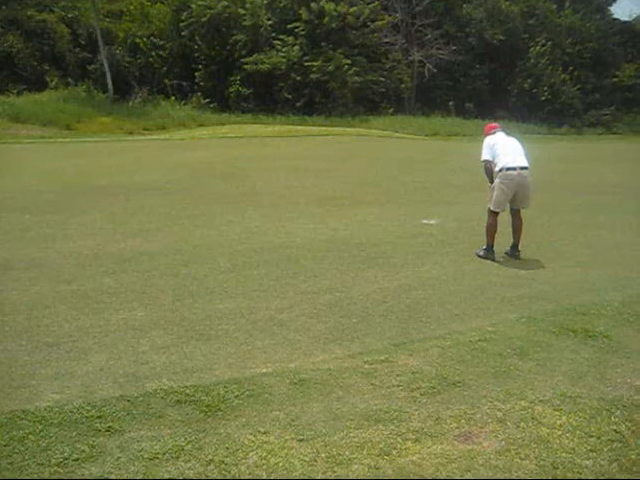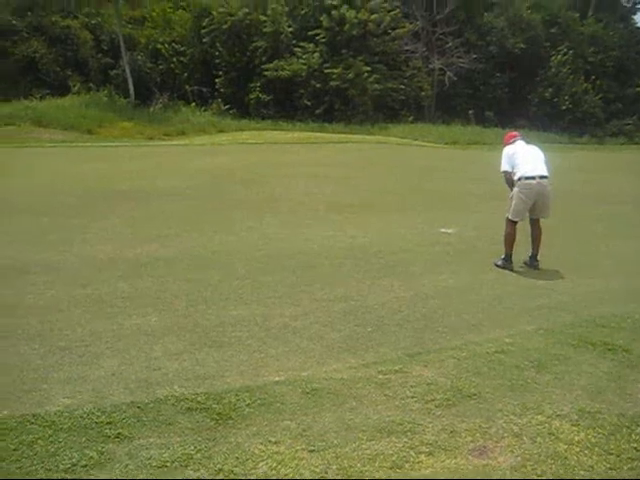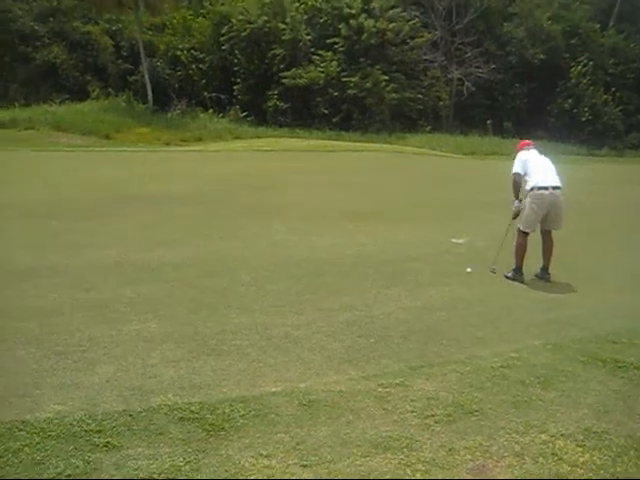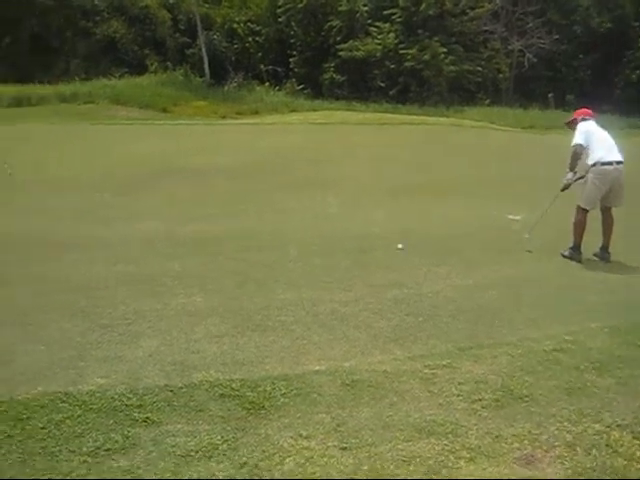
dt=0.4s
person 1, frame 1
left shoulder: (489, 139)
right shoulder: (513, 139)
left elbow: (487, 164)
left wrist: (492, 183)
left hip: (506, 175)
right hip: (524, 174)
left knee: (493, 212)
right knee: (516, 212)
left ankle: (489, 250)
right ankle: (515, 249)
person 1, frame 2
left shoulder: (508, 149)
right shoulder: (535, 148)
left elbow: (507, 175)
left wrist: (513, 191)
left hip: (525, 184)
right hip: (543, 183)
left knee: (511, 221)
right knee: (535, 221)
left ankle: (507, 260)
right ankle: (534, 259)
person 1, frame 3
left shoulder: (522, 155)
right shoulder: (545, 158)
left elbow: (517, 178)
left wrist: (517, 201)
right wrist: (524, 202)
left hip: (538, 194)
right hip: (556, 193)
left knee: (522, 232)
right knee: (547, 232)
left ankle: (517, 272)
right ankle: (545, 271)
person 1, frame 4
left shoulder: (583, 126)
right shoulder: (600, 130)
left elbow: (577, 150)
left wrist: (570, 172)
right wrist: (583, 174)
left hip: (601, 170)
right hip: (618, 169)
left knee: (582, 209)
right knee: (606, 209)
left ankle: (575, 250)
right ankle: (605, 250)
